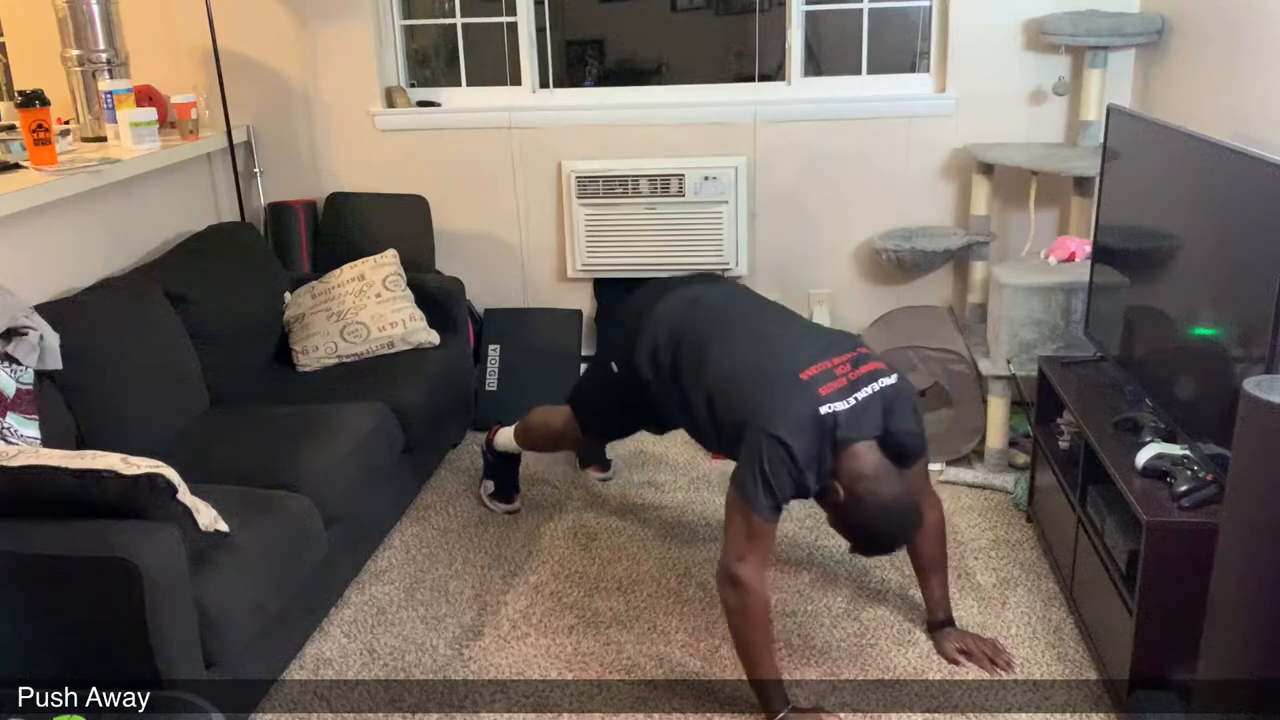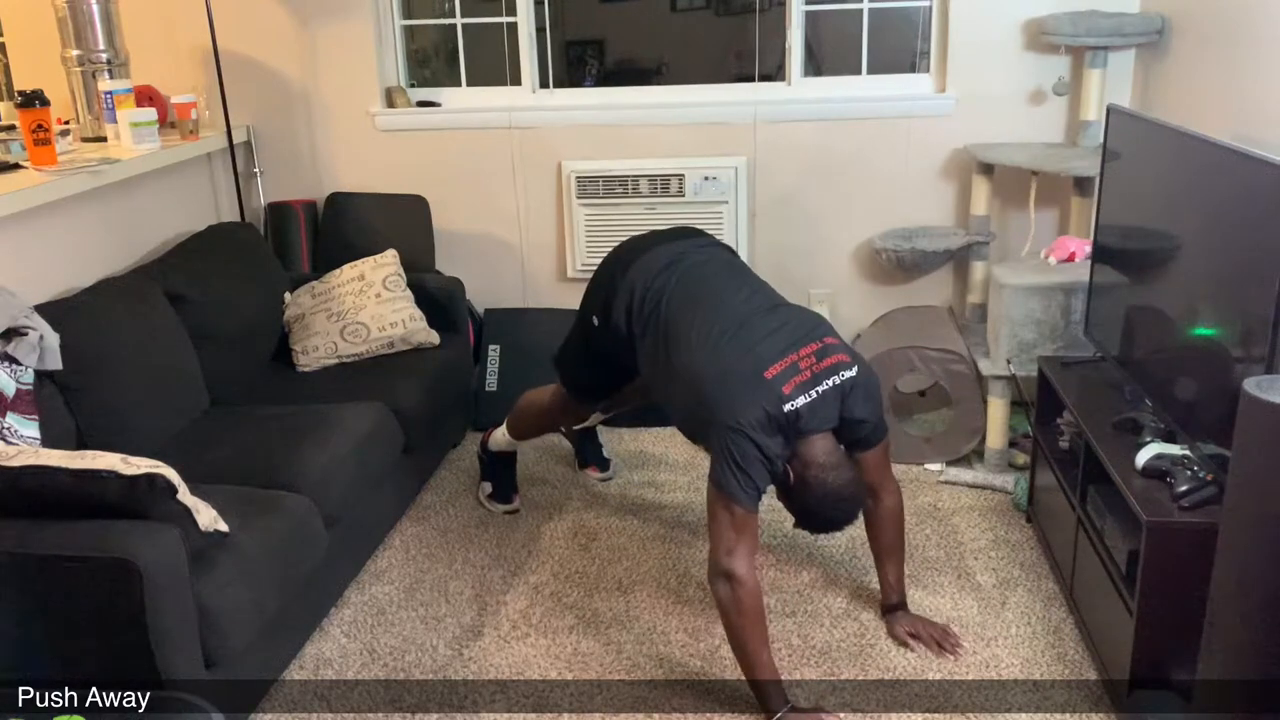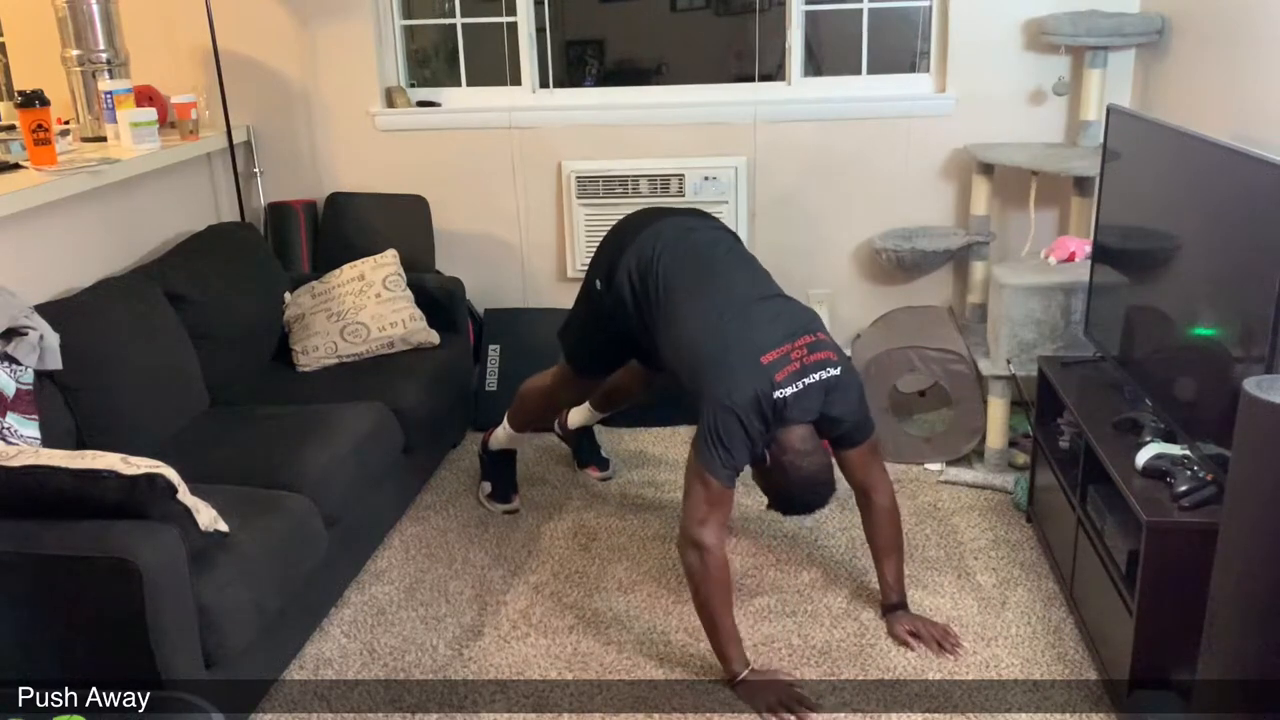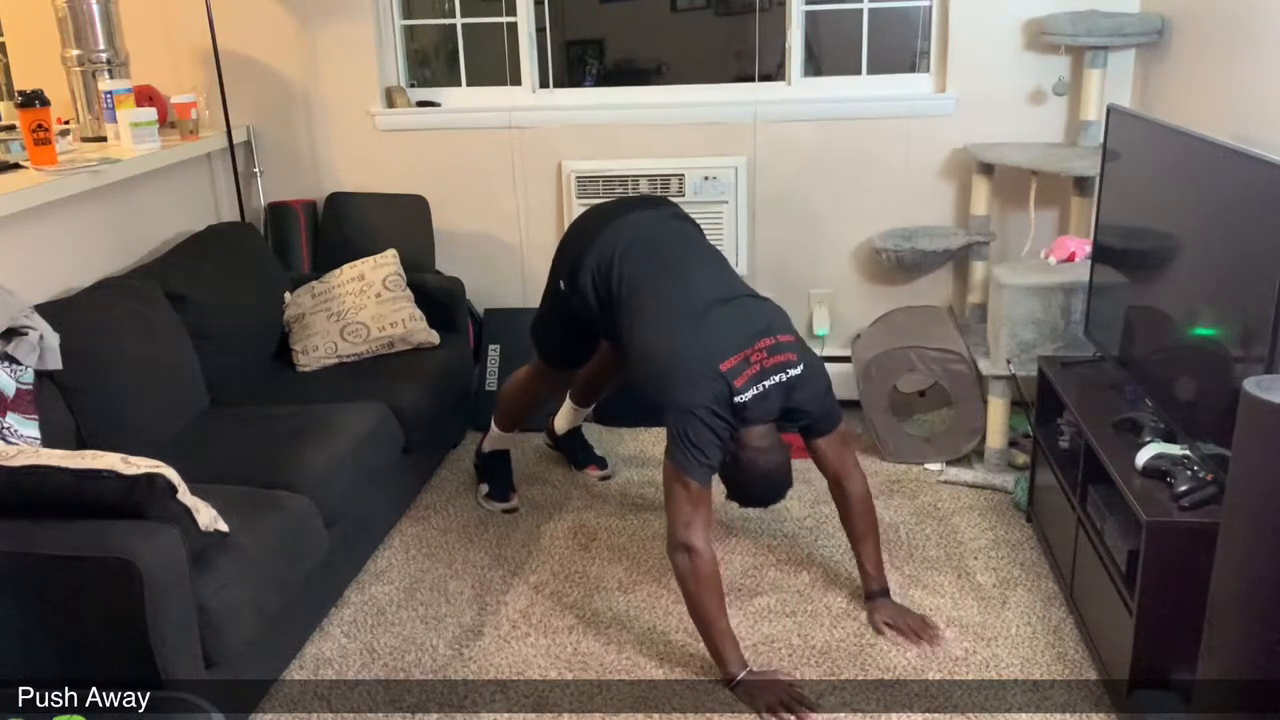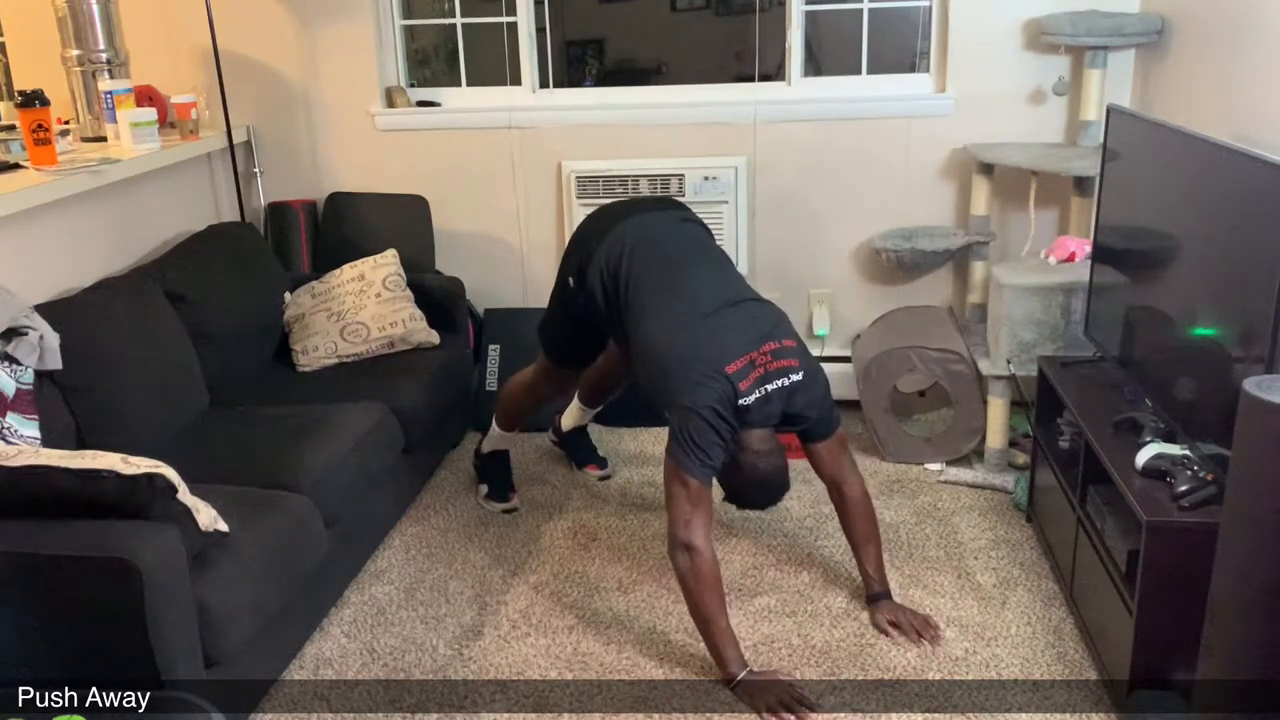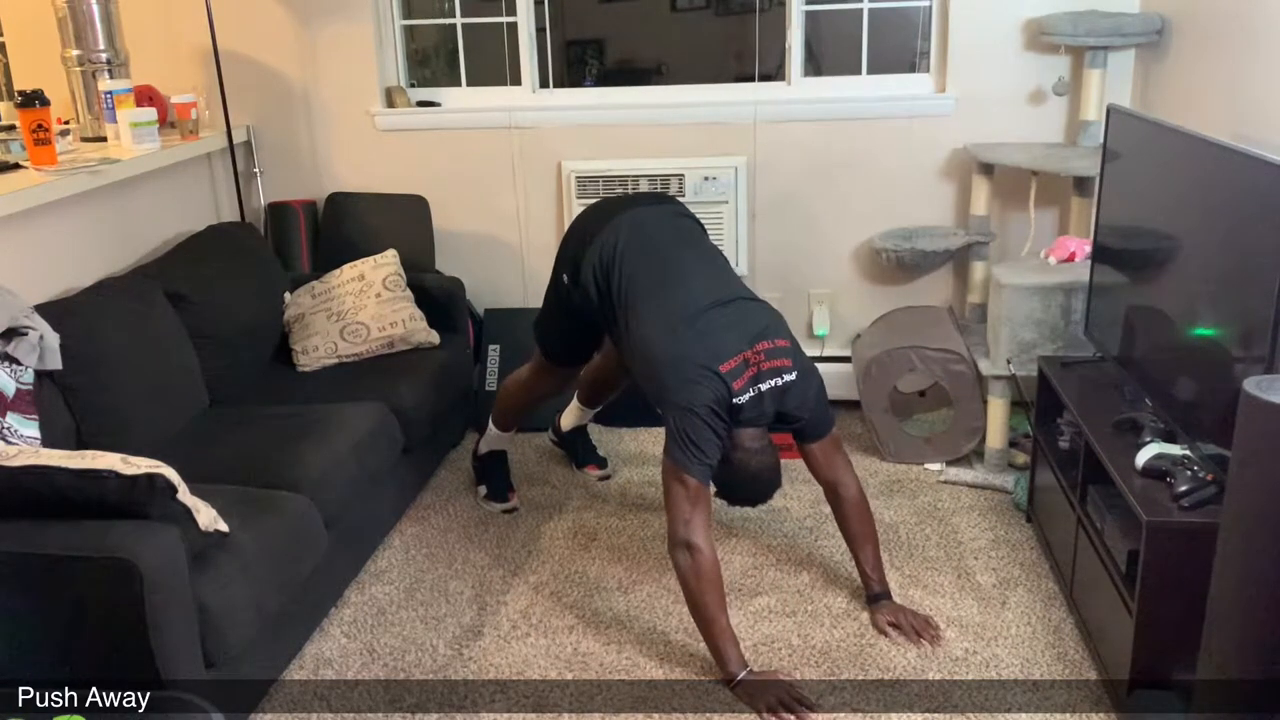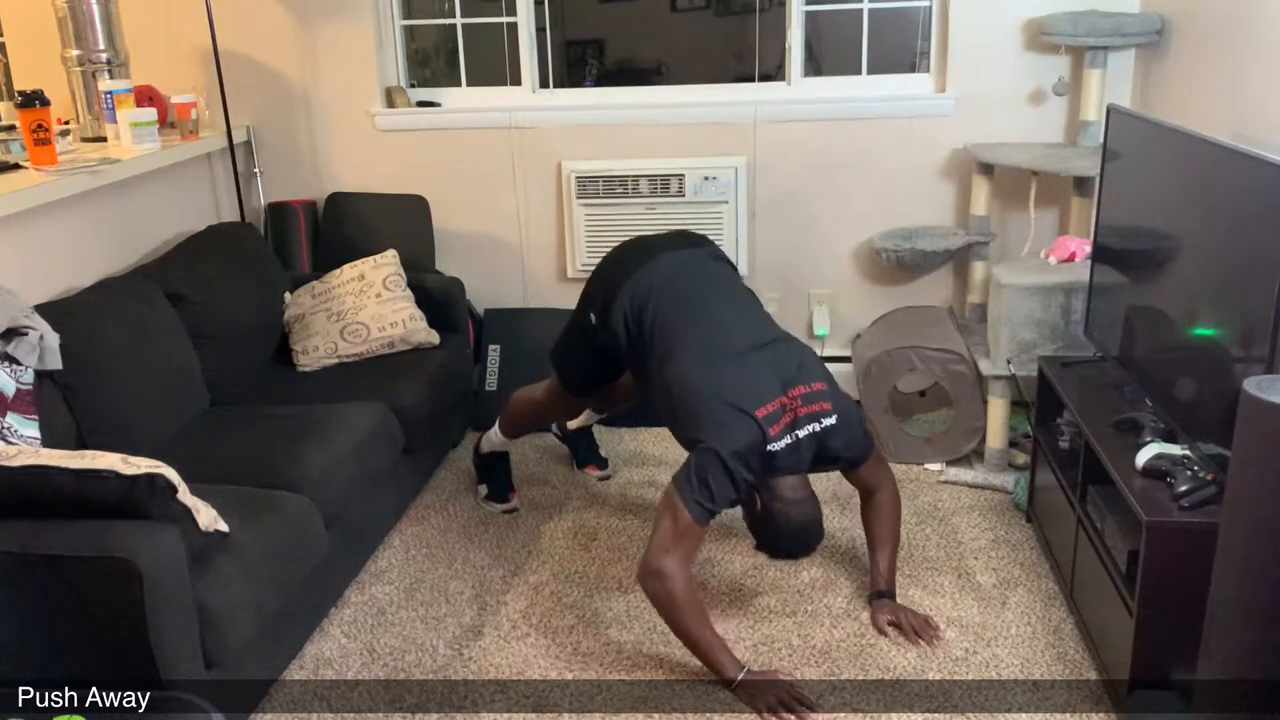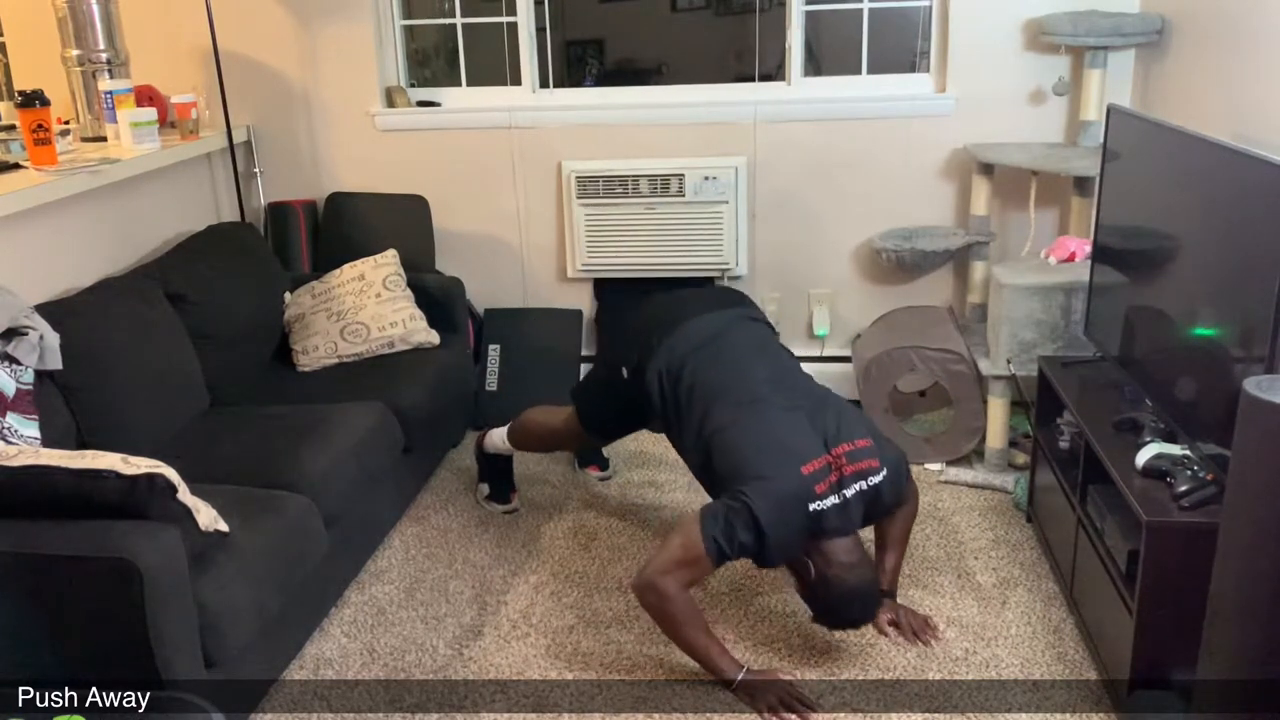
dt=0.5s
person 1, frame 1
left shoulder: (897, 404)
right shoulder: (787, 438)
left elbow: (925, 505)
right elbow: (740, 574)
left wrist: (942, 623)
left hip: (714, 307)
right hip: (657, 330)
right knee: (583, 426)
left ankle: (592, 403)
right ankle: (504, 444)
person 1, frame 2
left shoulder: (856, 385)
right shoulder: (749, 428)
left elbow: (883, 492)
right elbow: (732, 571)
left wrist: (895, 607)
left hip: (699, 258)
right hip: (633, 282)
left knee: (647, 380)
right knee: (573, 396)
left ankle: (581, 426)
right ankle: (498, 445)
person 1, frame 3
left shoulder: (838, 383)
right shoulder: (738, 405)
left elbow: (875, 488)
right elbow: (700, 542)
left wrist: (896, 605)
right wrist: (739, 673)
left hip: (700, 238)
right hip: (635, 256)
left knee: (642, 373)
right knee: (575, 378)
left ankle: (575, 424)
right ankle: (500, 444)
person 1, frame 4
left shoulder: (802, 374)
right shoulder: (700, 404)
left elbow: (847, 477)
right elbow: (689, 545)
left wrist: (878, 595)
right wrist: (738, 674)
left hip: (663, 225)
right hip: (598, 248)
left knee: (614, 351)
right knee: (550, 372)
left ankle: (565, 430)
right ankle: (493, 448)
person 1, frame 5
left shoulder: (802, 379)
right shoulder: (704, 406)
left elbow: (846, 481)
right elbow: (689, 544)
left wrist: (879, 595)
right wrist: (739, 675)
left hip: (672, 226)
right hip: (606, 247)
left knee: (625, 356)
right knee: (556, 372)
left ankle: (572, 426)
right ankle: (493, 447)
person 1, frame 6
left shoulder: (796, 379)
right shoulder: (699, 404)
left elbow: (841, 482)
right elbow: (690, 545)
left wrist: (879, 595)
right wrist: (739, 674)
left hip: (666, 222)
right hip: (600, 244)
left knee: (620, 357)
right knee: (551, 370)
left ankle: (570, 427)
right ankle: (491, 446)
person 1, frame 7
left shoulder: (835, 418)
right shoulder: (731, 453)
left elbow: (881, 486)
right elbow: (661, 572)
left wrist: (883, 594)
right wrist: (739, 677)
left hip: (698, 261)
right hip: (628, 288)
left knee: (634, 379)
right knee: (565, 398)
left ankle: (578, 425)
right ankle: (493, 446)
person 1, frame 8
left shoulder: (883, 470)
right shoulder: (772, 512)
right elbow: (655, 583)
left wrist: (885, 595)
right wrist: (738, 678)
left hip: (732, 317)
right hip: (662, 342)
right knee: (577, 430)
left ankle: (586, 410)
right ankle: (496, 444)
